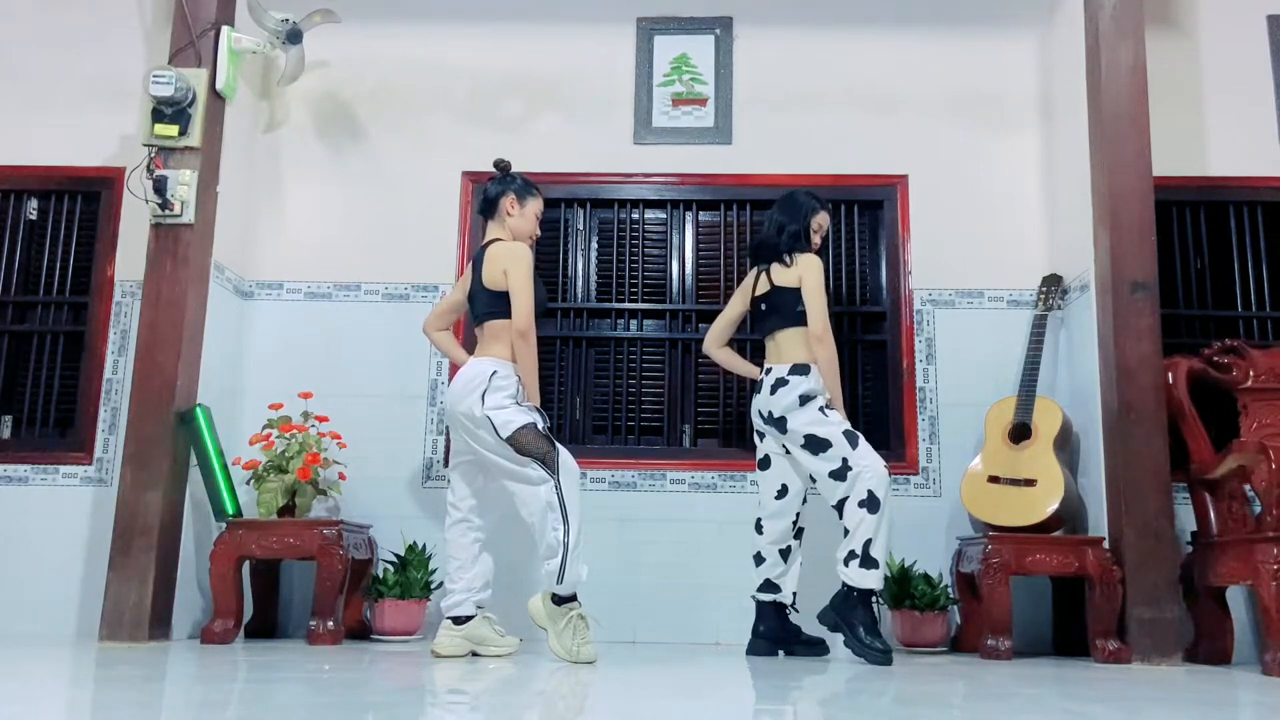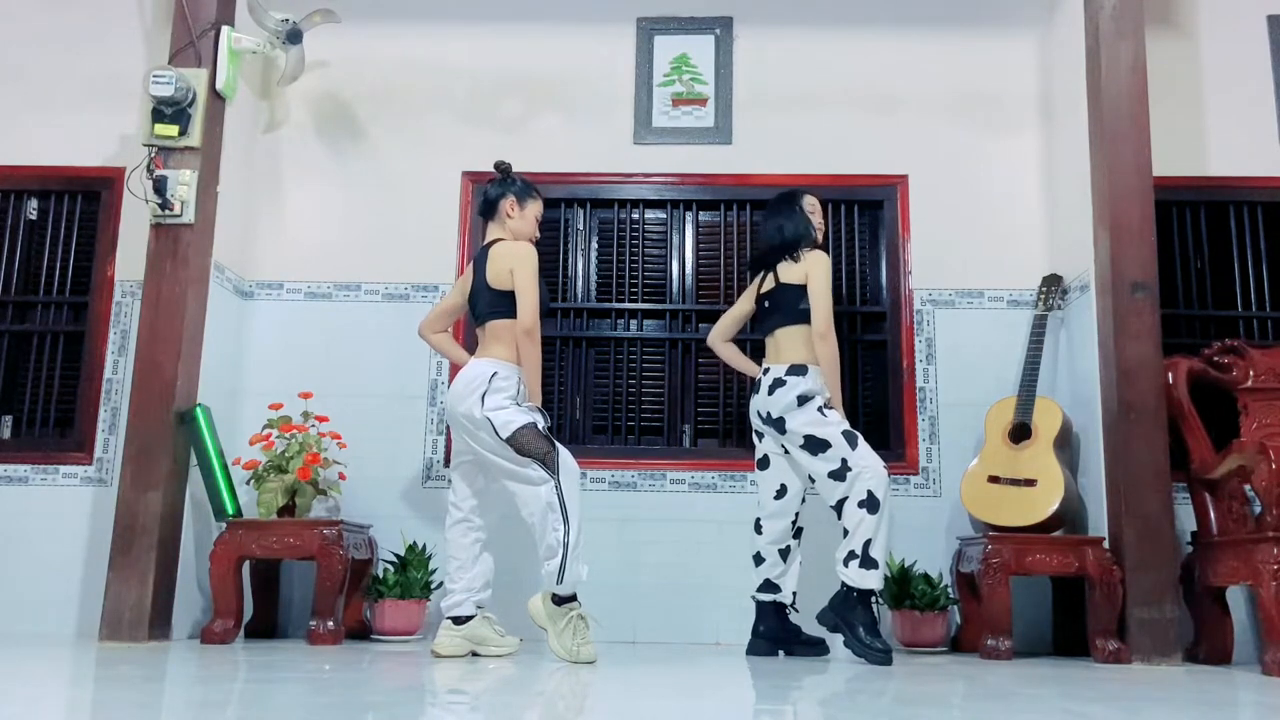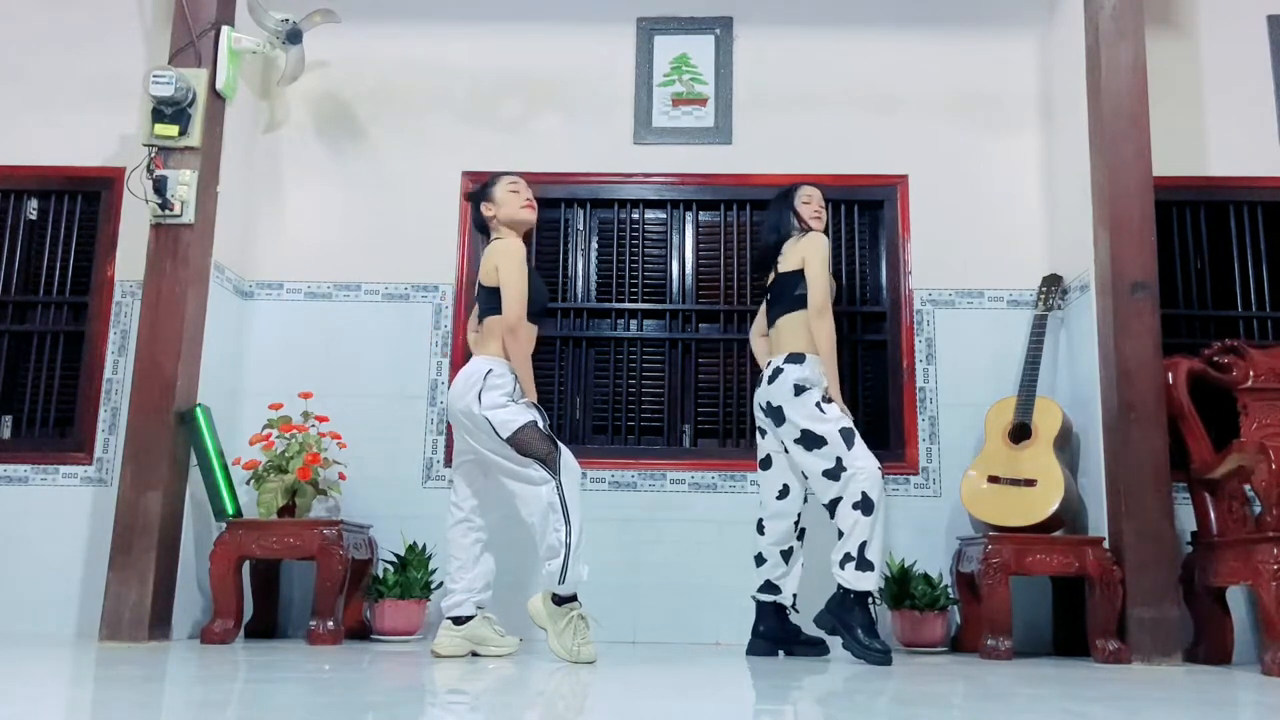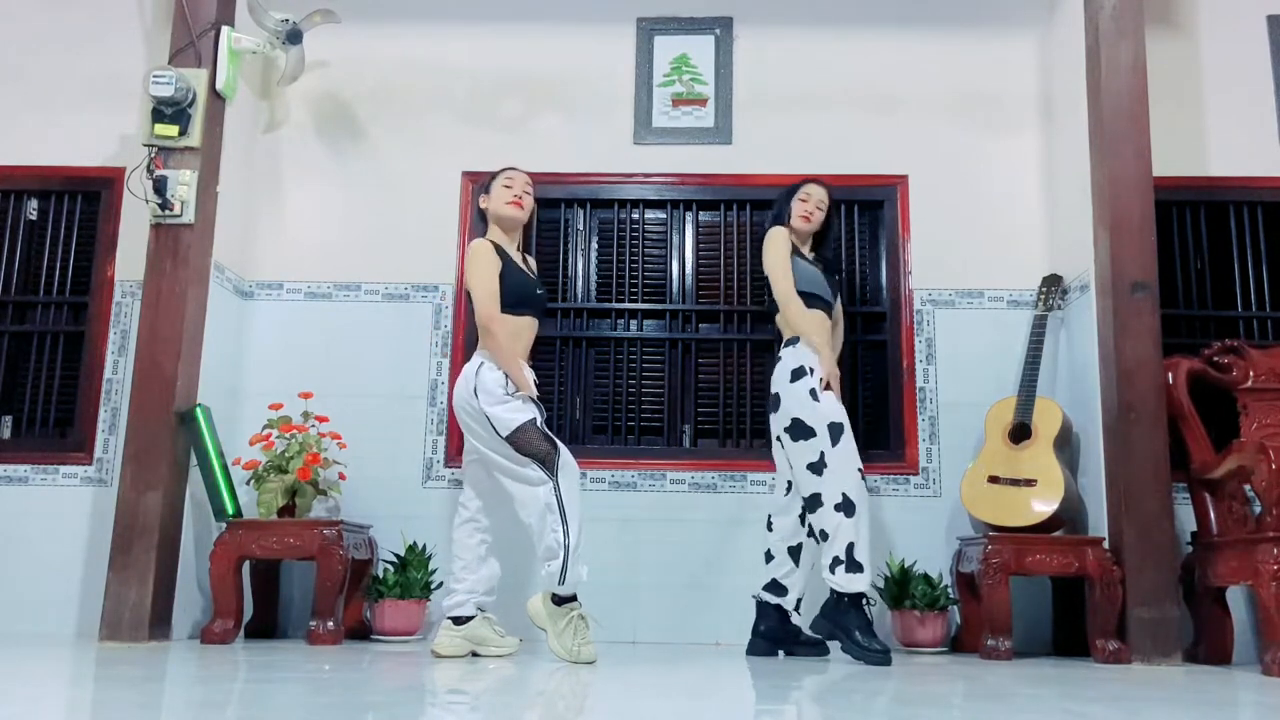
dt=0.4s
person 1, frame 1
left shoulder: (477, 262)
right shoulder: (513, 251)
left elbow: (435, 325)
right elbow: (522, 328)
right wrist: (533, 399)
left hip: (470, 389)
right hip: (493, 390)
left knee: (464, 505)
right knee: (556, 475)
left ankle: (462, 620)
right ankle: (561, 598)
person 1, frame 2
left shoulder: (476, 265)
right shoulder: (518, 251)
left elbow: (431, 327)
right elbow: (528, 328)
right wrist: (534, 398)
left hip: (471, 390)
right hip: (495, 390)
left knee: (466, 505)
right knee: (557, 475)
left ankle: (461, 620)
right ankle: (561, 598)
person 1, frame 3
left shoulder: (496, 257)
right shoulder: (510, 247)
right elbow: (515, 324)
right wrist: (530, 393)
left hip: (475, 387)
right hip: (492, 388)
left knee: (467, 505)
right knee: (557, 473)
left ankle: (461, 620)
right ankle: (562, 598)
person 1, frame 4
left shoulder: (526, 260)
right shoulder: (483, 249)
right elbow: (489, 321)
left wrist: (522, 384)
right wrist: (524, 384)
left hip: (498, 387)
right hip: (491, 383)
left knee: (475, 504)
right knee: (556, 474)
left ankle: (462, 620)
right ankle: (561, 597)
person 2, frame 1
left shoulder: (755, 276)
right shoulder: (806, 263)
left elbow: (713, 343)
right elbow: (820, 335)
right wrist: (839, 404)
left hip: (768, 398)
right hip: (798, 392)
left knee: (780, 508)
right knee: (869, 474)
left ankle: (771, 621)
right ankle: (853, 599)
person 2, frame 2
left shoulder: (763, 275)
right shoulder: (814, 259)
left elbow: (718, 337)
right elbow: (823, 332)
right wrist: (837, 403)
left hip: (766, 397)
right hip: (798, 392)
left knee: (778, 508)
right knee: (867, 474)
left ankle: (770, 621)
right ankle: (852, 600)
person 2, frame 3
left shoulder: (780, 264)
right shoulder: (813, 244)
left elbow: (757, 334)
right elbow: (820, 312)
left wrist: (775, 375)
right wrist: (836, 388)
left hip: (772, 387)
right hip: (801, 381)
left knee: (781, 506)
right knee: (861, 476)
left ankle: (771, 620)
right ankle: (850, 600)
person 2, frame 4
left shoulder: (820, 257)
right shoulder: (777, 235)
left elbow: (836, 320)
right elbow: (785, 297)
left wrist: (828, 360)
right wrist: (824, 356)
left hip: (809, 370)
right hip: (803, 364)
left knee: (797, 496)
right knee: (840, 477)
left ankle: (772, 619)
right ankle: (845, 604)
